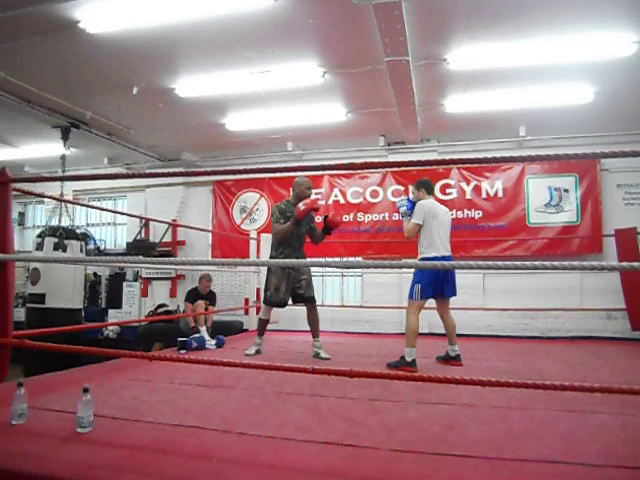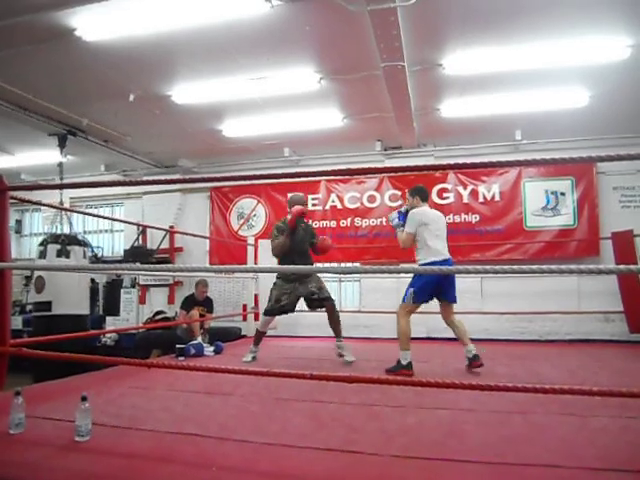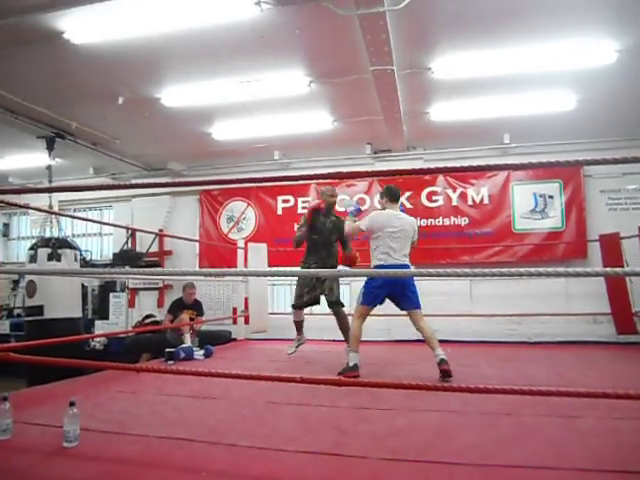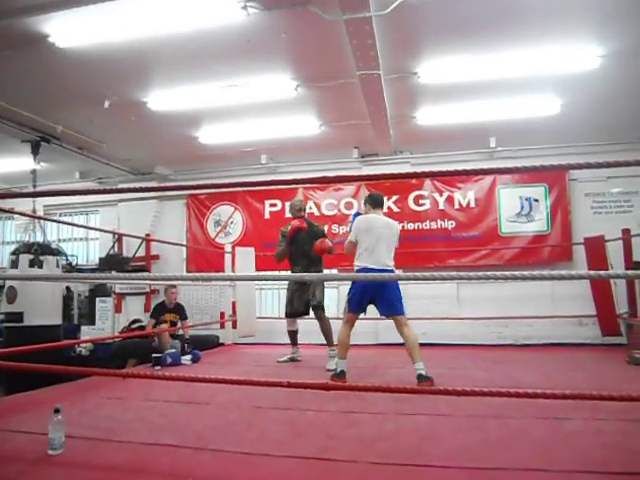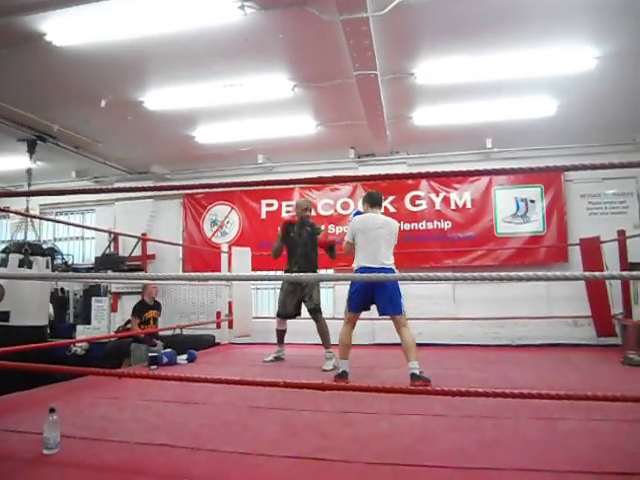
dt=0.5s
person 1, frame 1
left shoulder: (423, 205)
right shoulder: (445, 210)
left elbow: (409, 233)
left wrist: (405, 214)
left hip: (430, 262)
right hip: (446, 261)
left knee: (413, 310)
right knee: (444, 310)
left ankle: (409, 359)
right ankle: (453, 354)
person 1, frame 2
left shoulder: (415, 214)
right shoulder: (439, 215)
left elbow: (405, 243)
left wrist: (398, 225)
left hip: (428, 269)
right hip: (446, 266)
left knee: (403, 313)
right knee: (449, 316)
left ankle: (405, 363)
right ankle: (472, 355)
person 1, frame 3
left shoulder: (377, 216)
right shoulder: (411, 221)
left elbow: (349, 231)
left hip: (381, 272)
right hip: (403, 273)
left knee: (358, 317)
right knee: (419, 320)
left ankle: (353, 365)
right ankle: (441, 360)
person 1, frame 4
left shoulder: (360, 220)
right shoulder: (394, 225)
left elbow: (348, 250)
left wrist: (352, 229)
left hip: (364, 276)
right hip: (387, 277)
left knee: (347, 323)
right knee: (403, 326)
left ankle: (340, 371)
right ankle: (421, 373)
person 1, frame 5
left shoulder: (357, 220)
right shoulder: (393, 224)
left elbow: (346, 250)
left hip: (363, 275)
right hip: (386, 275)
left knee: (348, 323)
right knee: (402, 325)
left ankle: (343, 372)
right ankle: (415, 372)
person 2, frame 1
left shoulder: (308, 212)
right shoulder: (280, 208)
left elbow: (316, 239)
right elbow: (277, 235)
left wrist: (327, 229)
right wrist: (296, 219)
left knee: (311, 303)
right knee: (268, 303)
left ankle: (317, 346)
right ankle: (258, 343)
person 2, frame 2
left shoulder: (308, 228)
right shoulder: (280, 227)
left elbow: (317, 249)
right elbow: (276, 252)
left wrist: (324, 244)
right wrist: (290, 231)
left hip: (308, 276)
right hip: (286, 278)
left knee: (330, 304)
right knee: (269, 314)
left ankle: (340, 346)
right ankle: (253, 350)
person 2, frame 3
left shoulder: (338, 222)
right shoulder: (309, 218)
left elbow: (346, 245)
right elbow: (297, 243)
left wrist: (350, 254)
right wrist: (310, 222)
left hip: (328, 271)
right hip: (309, 270)
left knee: (336, 308)
right knee: (297, 306)
right ankle: (300, 338)
person 2, frame 4
left shoulder: (315, 228)
right shoulder: (285, 232)
left elbow: (331, 251)
right elbow: (278, 258)
left wrist: (327, 246)
right wrist: (289, 239)
left hip: (314, 275)
left knee: (319, 312)
right knee: (290, 315)
left ankle: (332, 353)
right ankle: (295, 352)
person 2, frame 5
left shoulder: (315, 230)
right shoulder: (287, 228)
left elbow: (333, 256)
right elbow: (275, 254)
left wrist: (331, 246)
right wrist: (283, 235)
left knee: (316, 314)
right knee: (281, 315)
left ankle: (330, 355)
right ankle: (280, 351)
